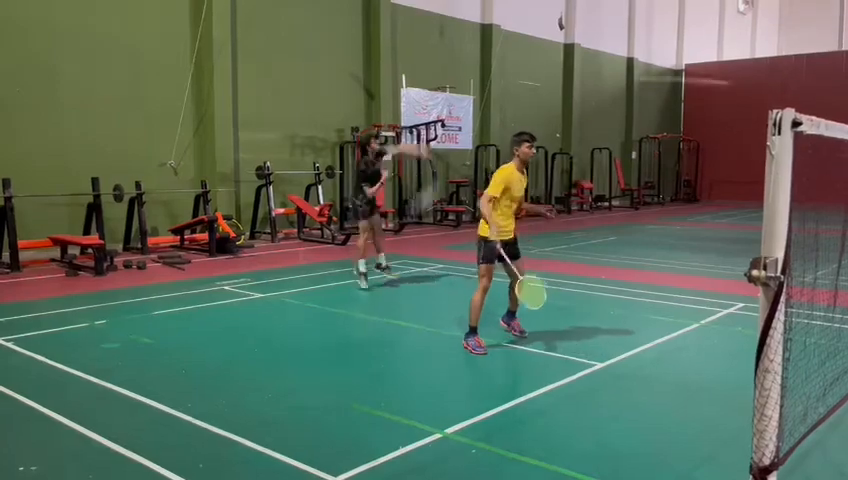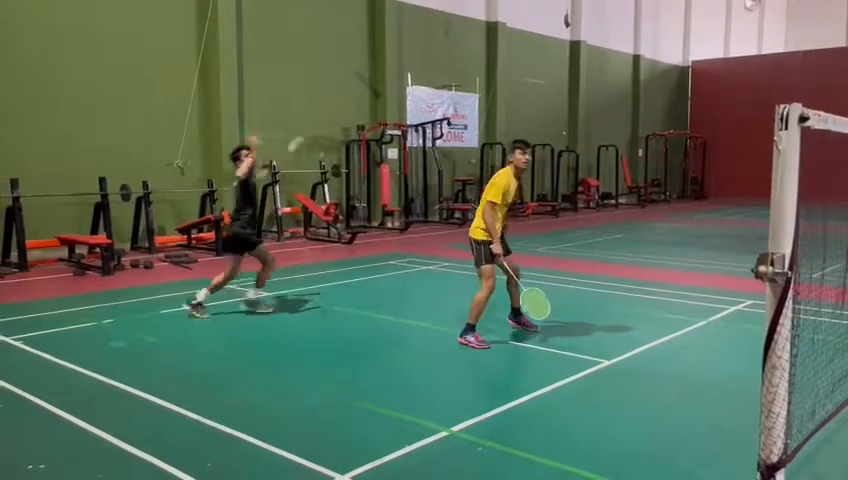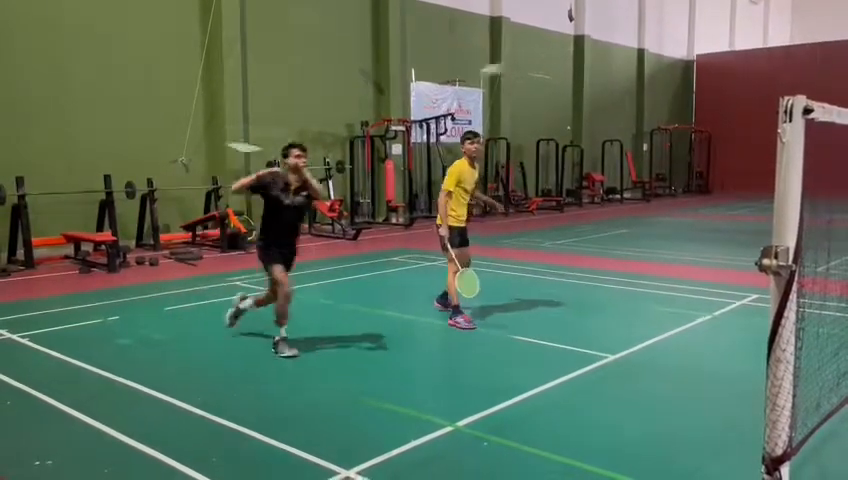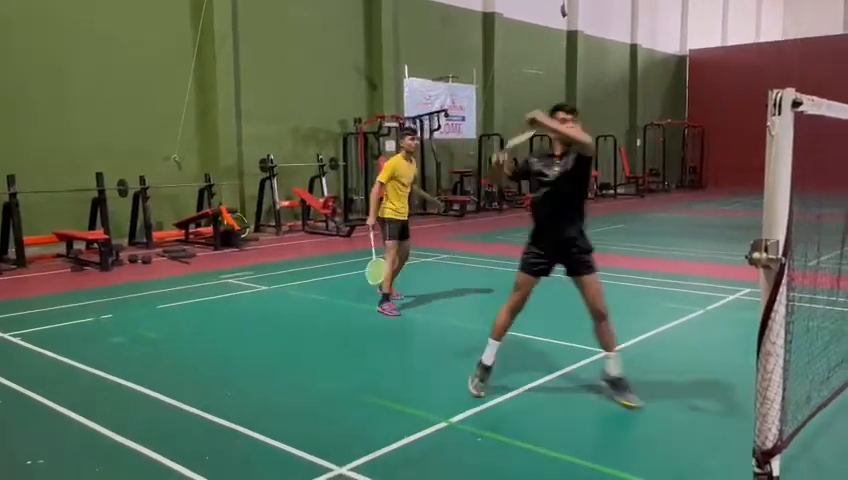
dt=1s
person 1, frame 1
left shoulder: (376, 156)
right shoulder: (364, 167)
left elbow: (396, 149)
right elbow: (370, 194)
left wrist: (419, 150)
right wrist: (382, 182)
left hip: (371, 204)
right hip: (361, 203)
left knee: (378, 234)
right knee: (364, 237)
left ankle: (381, 263)
right ankle: (361, 271)
person 1, frame 2
left shoulder: (247, 177)
right shoulder: (245, 178)
right elbow: (239, 174)
right wrist: (250, 158)
left hip: (238, 231)
right hip: (244, 231)
left knee: (229, 273)
right knee: (269, 262)
left ankle: (197, 302)
right ankle: (253, 297)
person 1, frame 3
left shoulder: (307, 187)
right shoulder: (271, 183)
left elbow: (321, 197)
right elbow: (235, 189)
left wrist: (305, 174)
right wrist: (259, 175)
left hip: (288, 248)
right hip: (269, 246)
left knee: (275, 296)
right knee: (285, 291)
left ankle: (242, 304)
right ankle: (281, 338)
person 1, frame 4
left shoulder: (580, 156)
right shoulder: (536, 161)
left elbow: (587, 141)
right elbow: (507, 181)
left wrist: (545, 121)
right wrist: (501, 164)
left hip: (573, 243)
right hip: (540, 242)
left knee: (598, 311)
right knee: (515, 306)
left ankle: (614, 376)
right ankle: (485, 365)
person 2, frame 1
left shoulder: (523, 175)
right shoulder: (504, 173)
right elbow: (484, 203)
left wrist: (539, 209)
right wrist: (493, 229)
left hip: (509, 235)
right hip: (489, 236)
left knee: (518, 278)
right knee: (484, 284)
left ankle: (509, 317)
right ankle: (471, 335)
person 2, frame 2
left shoulder: (515, 179)
right shoulder: (501, 178)
right elbow: (487, 211)
right wrist: (496, 243)
left hip: (495, 235)
right hip: (482, 236)
left knee: (514, 273)
right knee: (489, 285)
left ankle: (516, 316)
right ankle: (467, 332)
person 2, frame 3
left shoulder: (475, 168)
right shoulder: (456, 168)
right elbow: (443, 197)
left wrist: (490, 201)
right wrist: (444, 225)
left hip: (461, 222)
right hip: (449, 224)
left knee: (464, 264)
right knee: (455, 267)
left ankle: (444, 299)
right ankle: (455, 314)
person 2, frame 4
left shoulder: (413, 163)
right shoulder: (392, 163)
right elbow: (376, 189)
left wrist: (431, 198)
right wrist: (372, 215)
left hip: (403, 216)
right hip: (389, 215)
left knee: (404, 254)
right knee: (391, 256)
left ankle: (387, 286)
right ankle: (384, 301)
